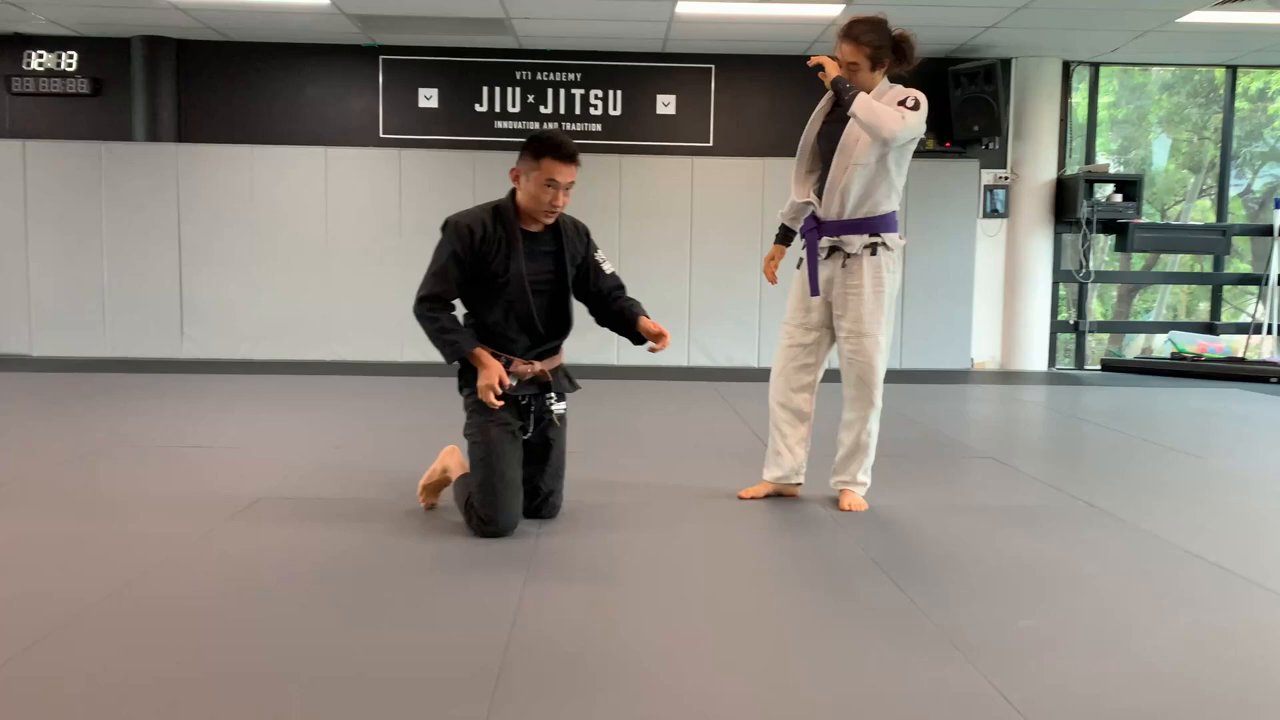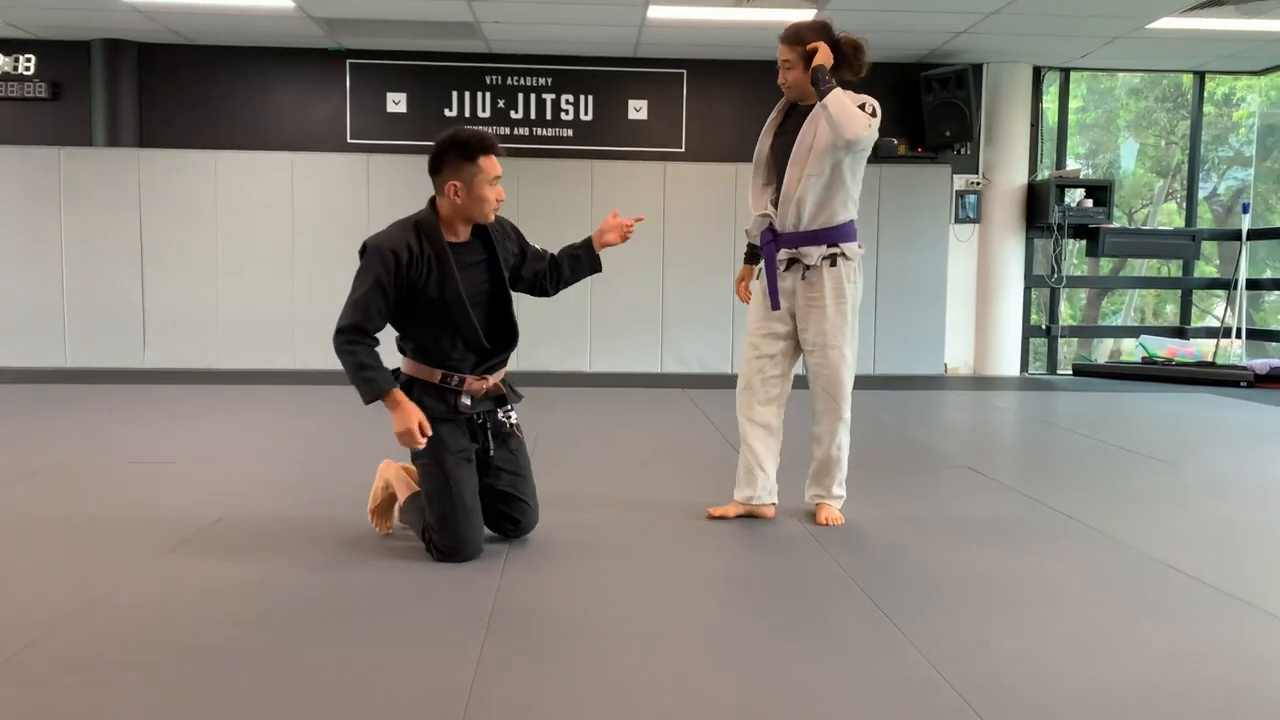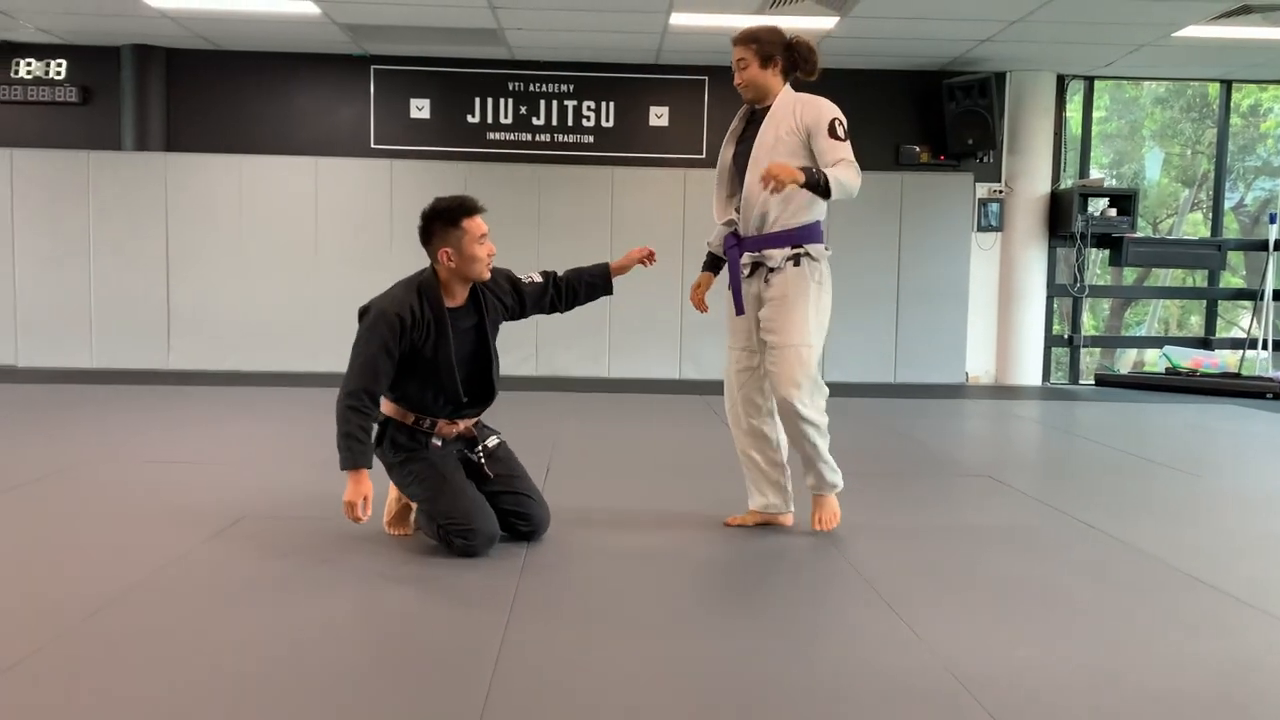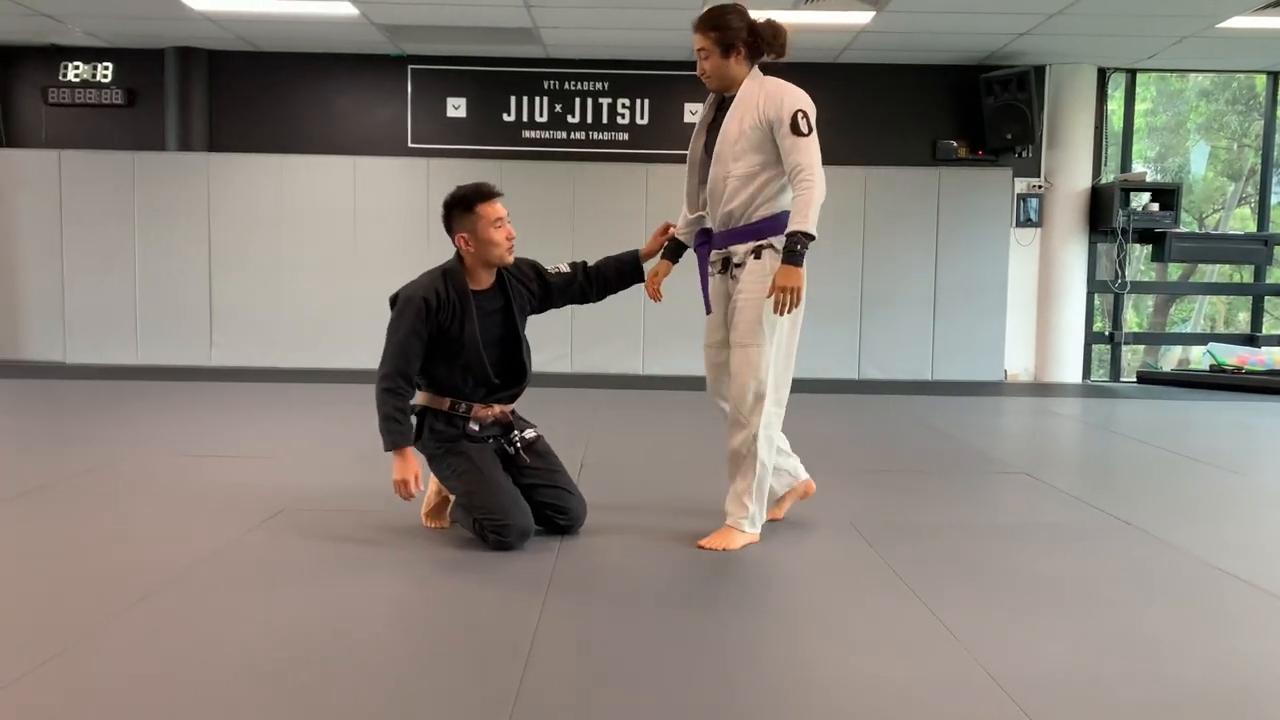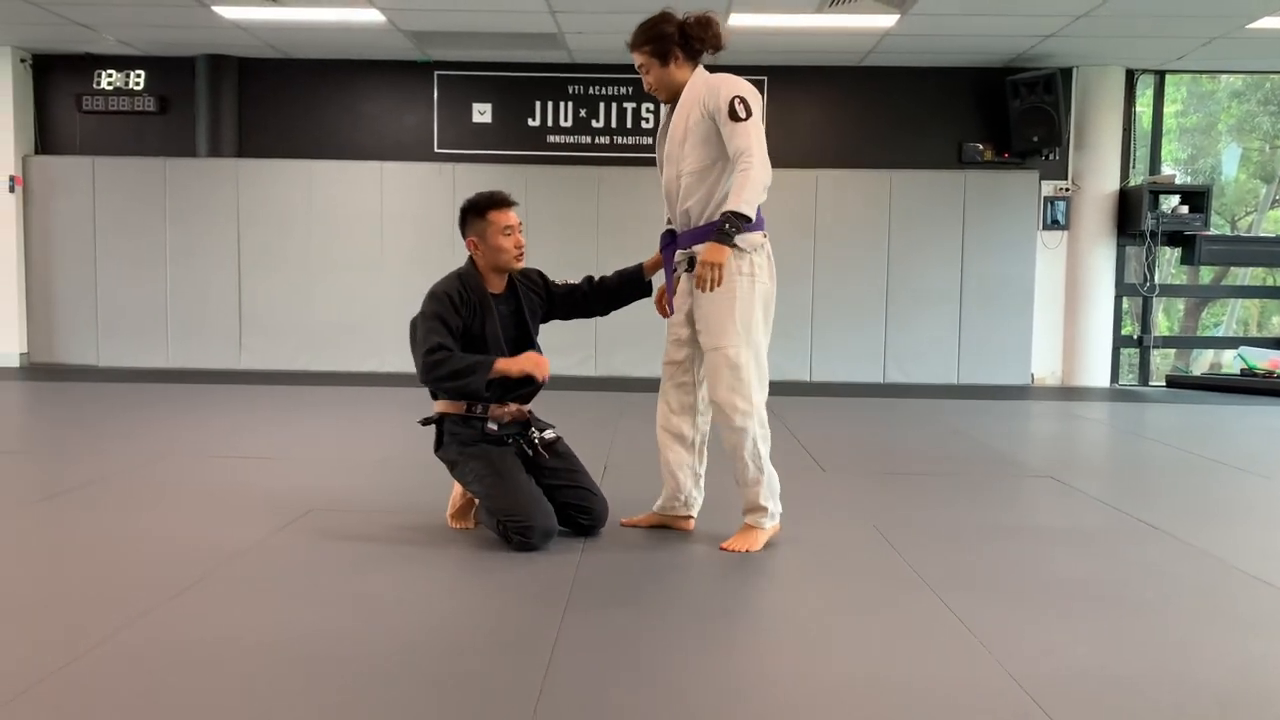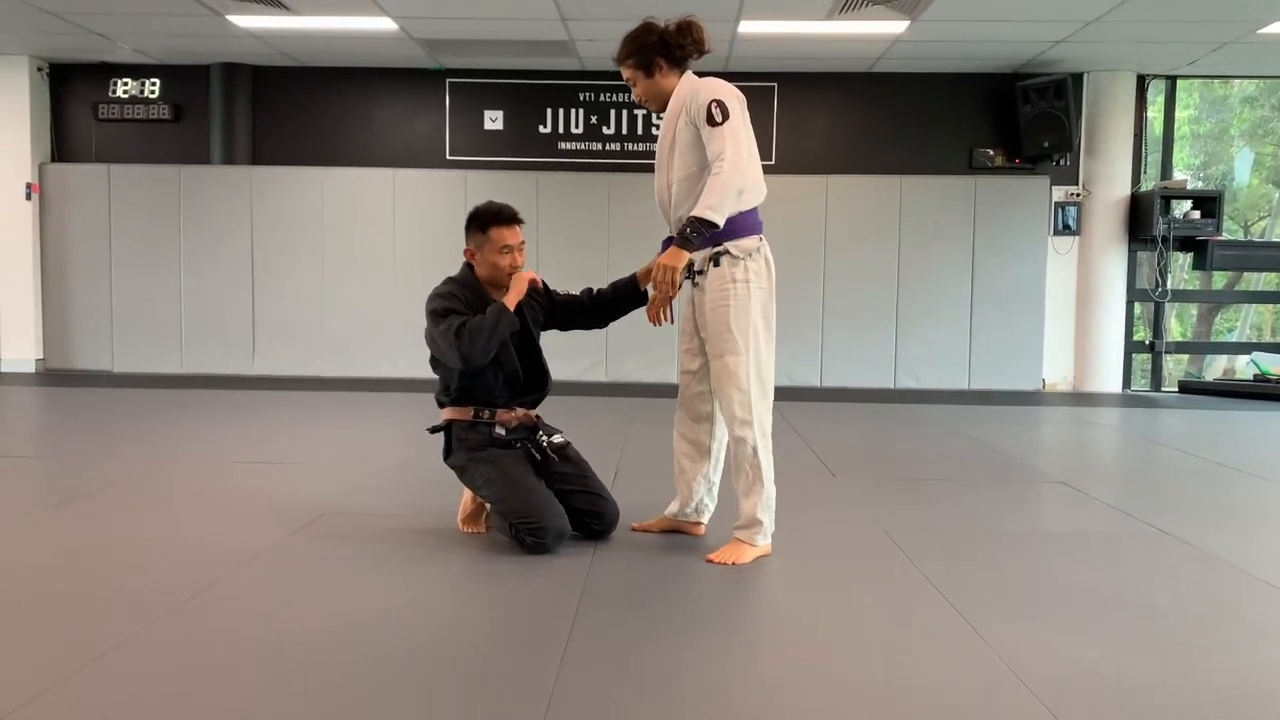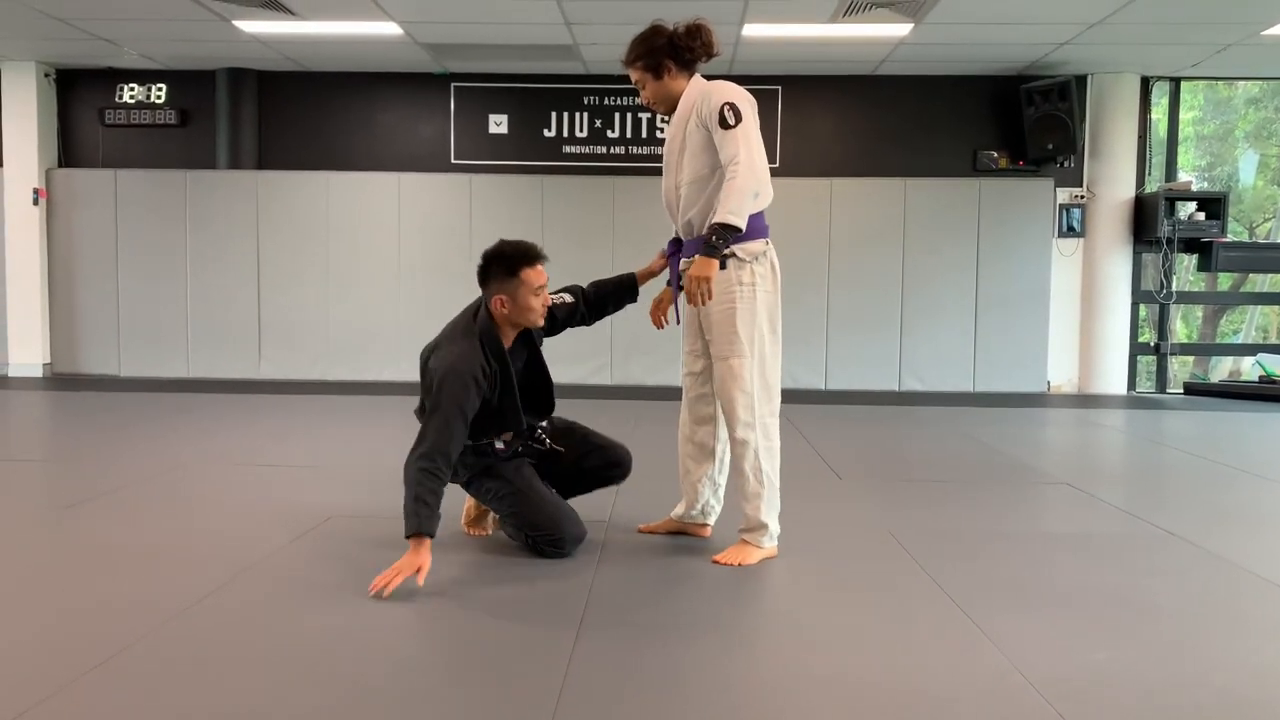
dt=0.5s
person 1, frame 1
left shoulder: (908, 103)
right shoulder: (832, 105)
left elbow: (889, 132)
left wrist: (842, 86)
right wrist: (781, 239)
left hip: (869, 251)
right hip: (822, 248)
left knee: (862, 369)
right knee: (793, 364)
left ankle: (851, 481)
right ankle: (783, 473)
person 1, frame 2
left shoulder: (859, 107)
right shoulder: (783, 114)
left elbow: (853, 136)
left wrist: (822, 79)
right wrist: (751, 258)
left hip: (828, 261)
right hip: (780, 262)
left knee: (831, 383)
right knee: (758, 379)
left ankle: (827, 495)
right ankle: (756, 494)
person 1, frame 3
left shoulder: (813, 111)
right shoulder: (743, 124)
left elbow: (849, 176)
left wrist: (804, 175)
right wrist: (710, 267)
left hip: (796, 263)
right hip: (748, 267)
left knee: (792, 385)
right knee: (745, 391)
left ankle: (825, 486)
right ankle: (771, 502)
person 1, frame 4
left shoulder: (782, 98)
right shoulder: (717, 110)
left elbow: (809, 182)
left wrist: (793, 258)
right wrist: (668, 255)
left hip: (766, 256)
right hip: (724, 260)
left knee: (751, 392)
right knee: (726, 386)
left ankle: (743, 519)
right ankle: (789, 477)
person 1, frame 5
left shoulder: (726, 91)
right shoulder: (678, 112)
left elbow: (754, 168)
left wrist: (721, 239)
right wrist: (672, 274)
left hip: (734, 257)
right hip: (697, 261)
left knee: (733, 390)
right knee: (680, 389)
left ankle: (762, 512)
right ankle: (679, 503)
person 1, frame 6
left shoulder: (710, 95)
right shoulder: (679, 114)
left elbow: (732, 173)
left wrist: (681, 243)
right wrist: (669, 278)
left hip: (734, 260)
right hip: (704, 265)
left knee: (740, 398)
right knee: (695, 396)
left ankle: (756, 531)
right ankle: (690, 509)
person 1, frame 7
left shoulder: (720, 97)
right shoulder: (684, 118)
left elbow: (745, 175)
left wrist: (710, 251)
right wrist: (672, 283)
left hip: (737, 263)
right hip: (705, 268)
left knee: (744, 400)
right knee: (698, 397)
left ankle: (761, 532)
right ankle: (696, 511)
person 2, frame 1
left shoulder: (573, 236)
right shoulder: (470, 230)
left elbow: (607, 297)
right elbow: (430, 306)
left wrist: (642, 322)
right wrist: (480, 360)
left hip: (547, 386)
right hip: (493, 383)
left knee: (543, 506)
right knee: (496, 520)
left ankle: (481, 464)
right ankle: (456, 468)
person 2, frame 2
left shoulder: (500, 234)
right shoulder: (396, 249)
left elbow: (544, 276)
right elbow: (351, 335)
left wrist: (596, 244)
right wrist: (396, 403)
left hip: (493, 401)
right hip: (437, 406)
left knee: (518, 522)
right knee: (459, 547)
left ankle: (430, 479)
right ankle: (401, 485)
person 2, frame 3
left shoulder: (493, 288)
right shoulder: (395, 312)
left elbow: (554, 292)
right elbow: (358, 395)
left wrist: (619, 267)
right wrist: (357, 474)
left hip: (469, 434)
right hip: (412, 441)
left knee: (532, 522)
right knee: (477, 536)
left ankle: (440, 497)
right ankle: (414, 501)
person 2, frame 4
left shoulder: (520, 277)
right shoulder: (426, 297)
left elbow: (585, 281)
right elbow: (394, 379)
left wrist: (647, 253)
right wrist: (402, 453)
left hip: (505, 424)
right hip: (451, 431)
left knee: (568, 516)
right knee: (512, 530)
left ankle: (475, 487)
right ankle: (453, 497)
person 2, frame 5
left shoulder: (528, 284)
right shoulder: (446, 297)
left elbow: (592, 297)
right elbow: (431, 367)
left wrist: (655, 264)
right wrist: (505, 365)
left hip: (522, 425)
right hip: (470, 434)
left knee: (591, 515)
right knee: (535, 530)
left ankle: (499, 490)
right ankle: (475, 496)
person 2, frame 6
left shoulder: (529, 292)
right shoulder: (447, 299)
left elbow: (592, 309)
right elbow: (467, 351)
left wrist: (649, 273)
right wrist: (510, 301)
left hip: (530, 431)
right hip: (479, 439)
left knee: (602, 520)
right knee: (547, 532)
left ankle: (505, 493)
right ankle: (486, 501)
person 2, frame 7
left shoulder: (523, 316)
right shoulder: (460, 365)
left elbow: (583, 303)
right elbow: (432, 458)
left wrist: (647, 273)
right wrist: (419, 545)
left hip: (522, 426)
right hip: (479, 455)
left knee: (615, 462)
right knee: (562, 538)
left ankle: (518, 489)
right ankle: (493, 498)
